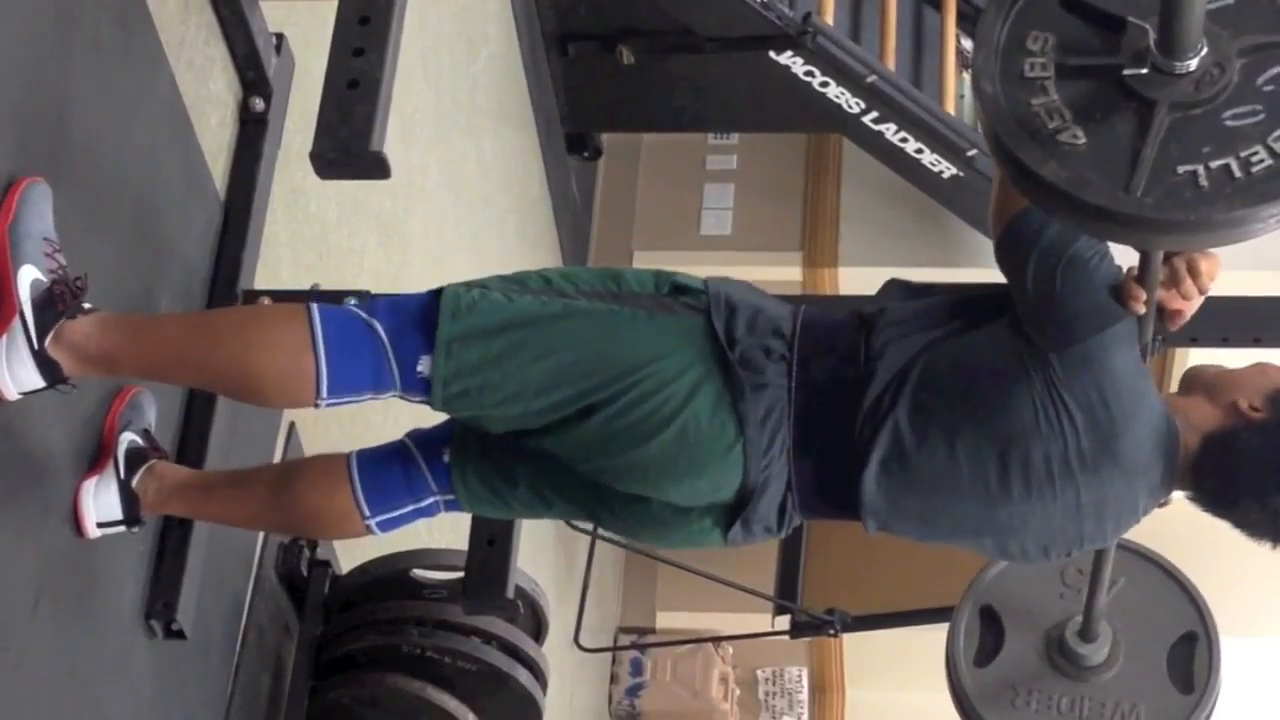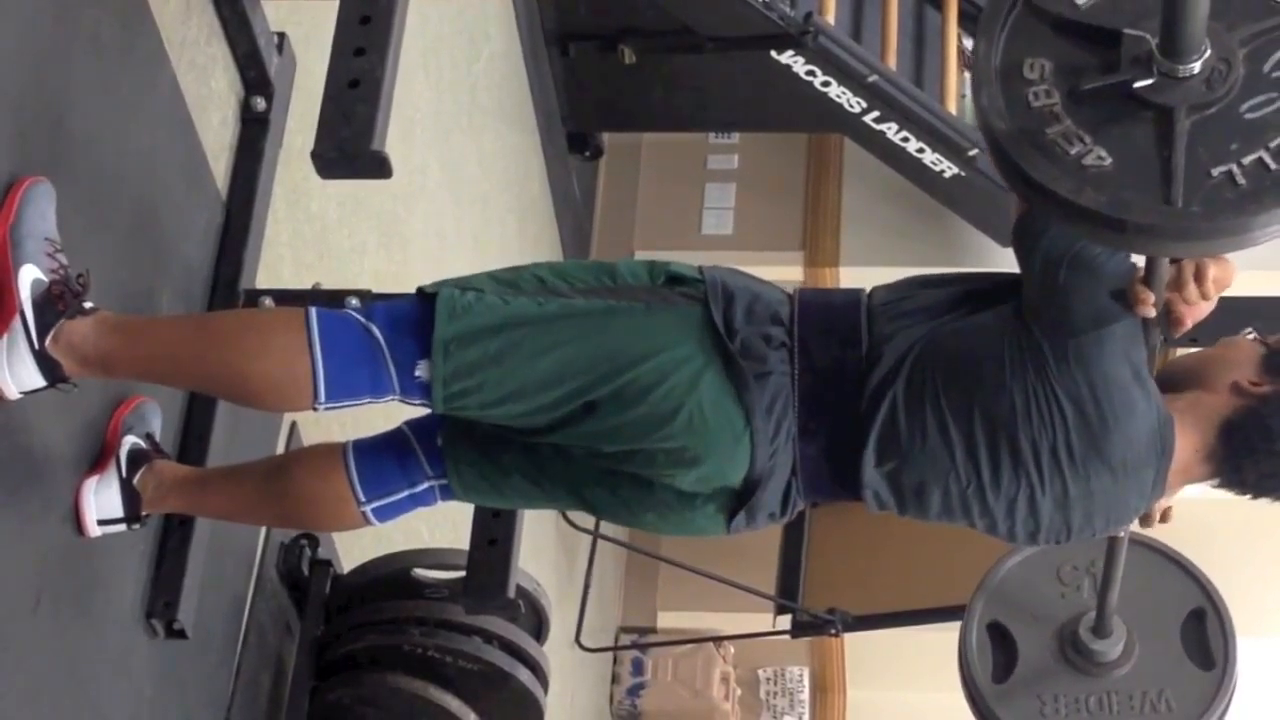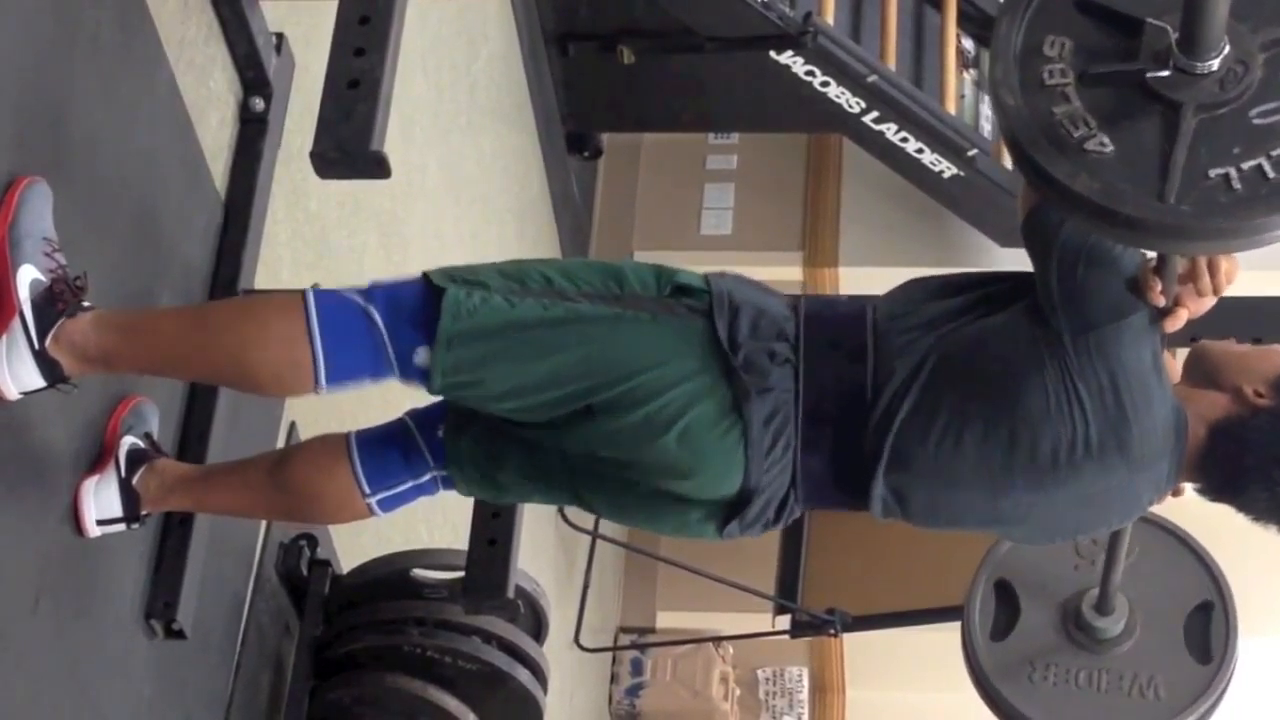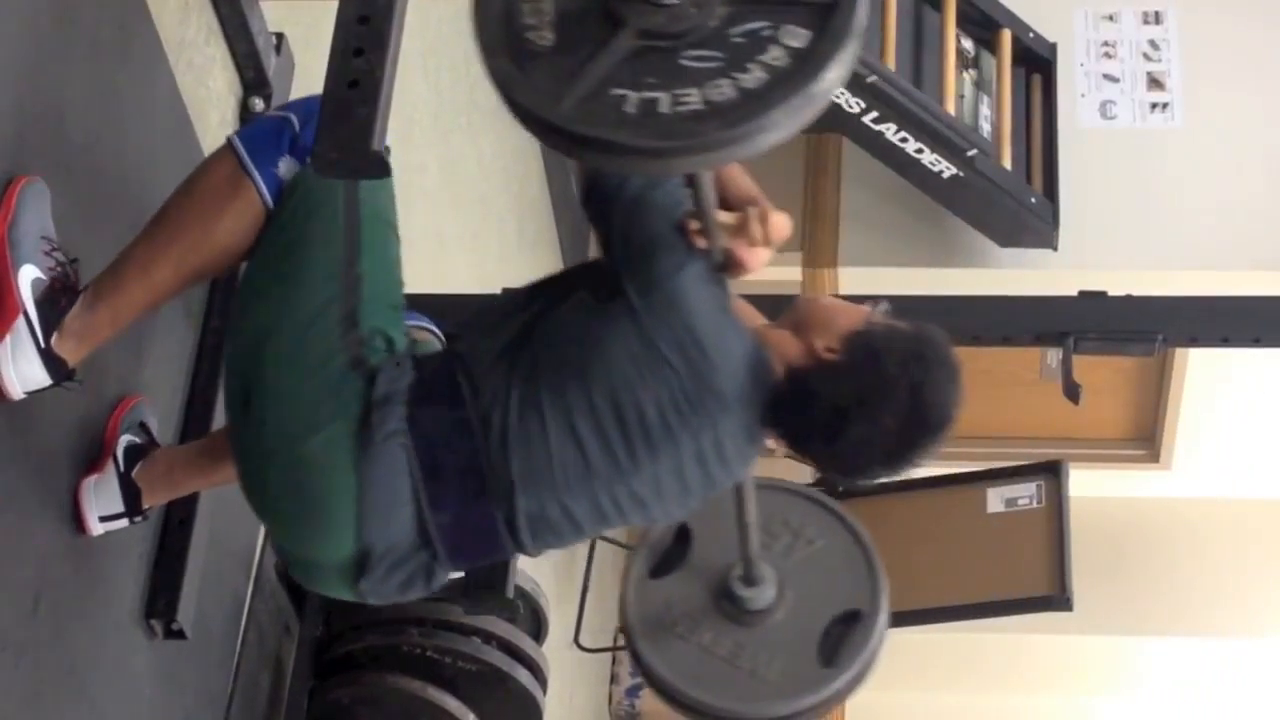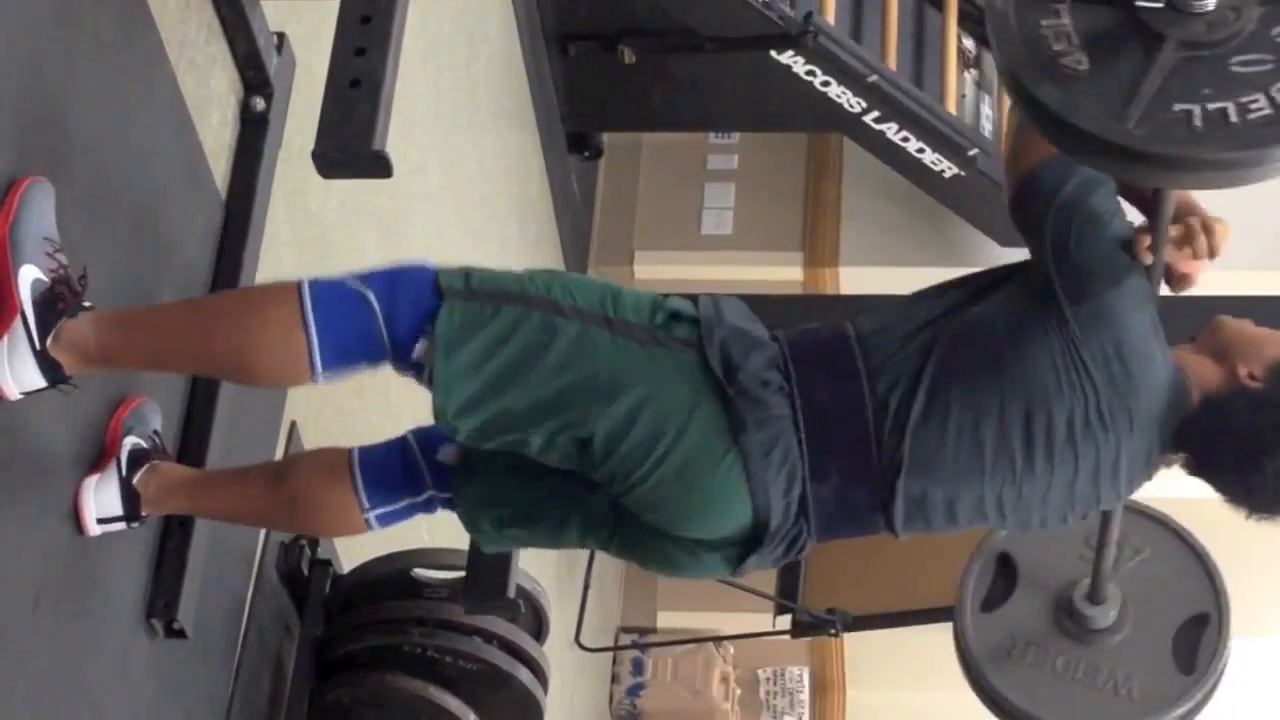
dt=1s
person 1, frame 1
left shoulder: (1100, 375)
right shoulder: (1107, 503)
left elbow: (1021, 179)
right wrist: (1146, 287)
left hip: (716, 384)
right hip: (742, 484)
left knee: (373, 345)
right knee: (412, 478)
right ankle: (152, 486)
person 1, frame 2
left shoulder: (1102, 373)
right shoulder: (1108, 497)
right wrist: (1158, 298)
right hip: (745, 475)
left knee: (369, 353)
right knee: (404, 469)
right ankle: (151, 485)
person 1, frame 3
left shoulder: (1114, 380)
right shoulder: (1121, 484)
left elbow: (1057, 210)
left wrist: (1148, 299)
right wrist: (1161, 305)
left hip: (728, 379)
right hip: (743, 475)
left knee: (380, 327)
right knee: (423, 453)
right ankle: (154, 484)
person 1, frame 4
left shoulder: (690, 324)
right shoulder: (727, 450)
left elbow: (616, 166)
right wrist: (738, 240)
left hip: (334, 469)
right hip: (380, 548)
left knee: (311, 133)
right knee: (417, 351)
right ankle: (149, 480)
person 1, frame 5
left shoulder: (1115, 334)
right shoulder: (1114, 463)
left elbow: (1037, 155)
left hip: (720, 418)
right hip: (720, 517)
left knee: (397, 311)
right knee: (427, 470)
right ankle: (151, 488)
